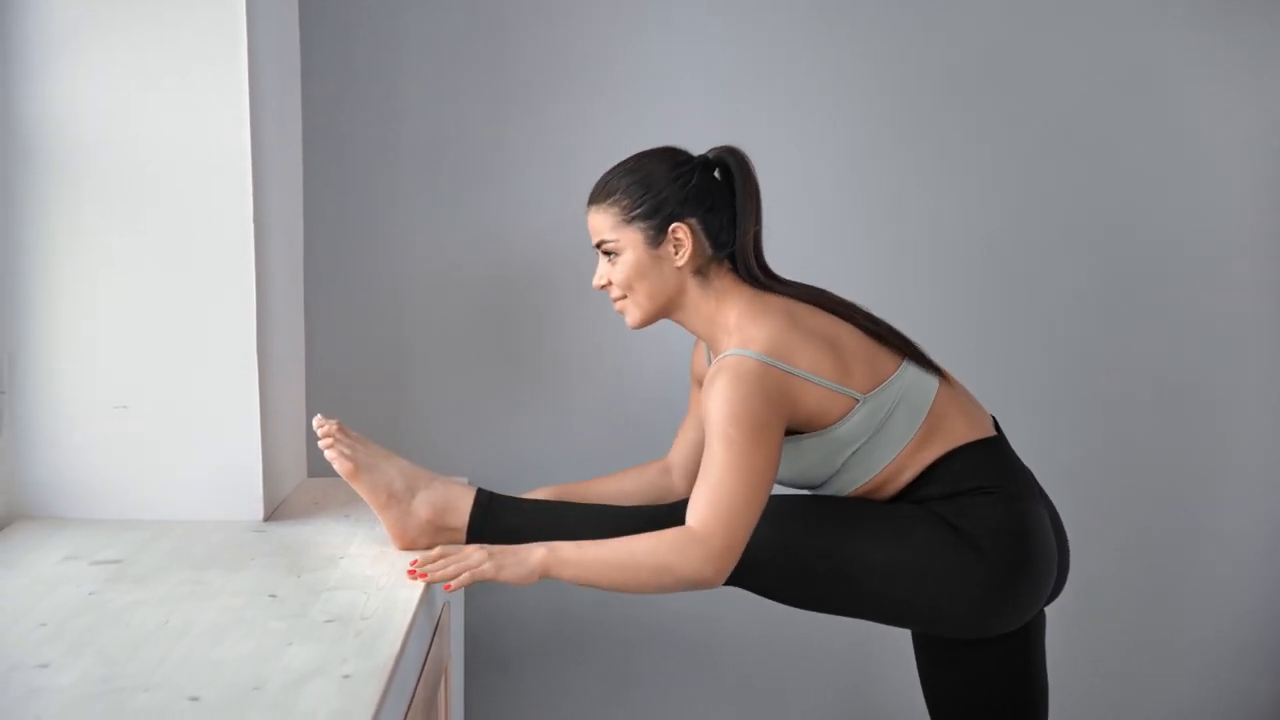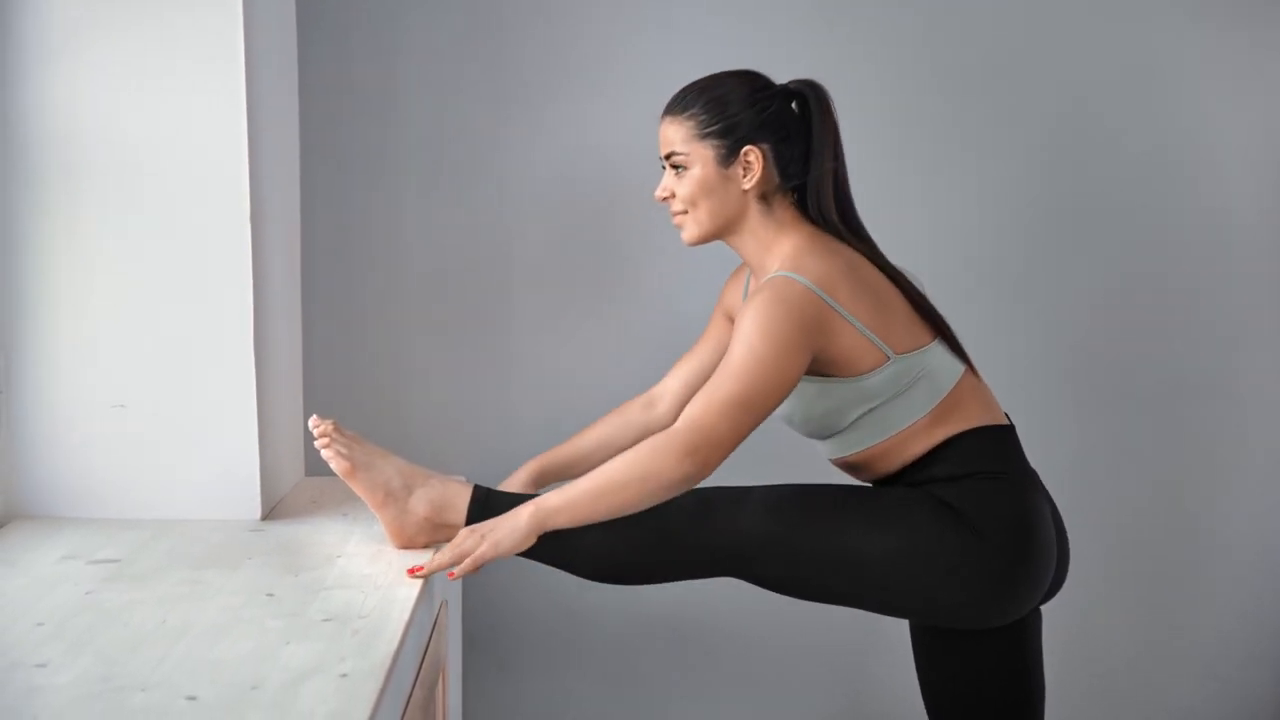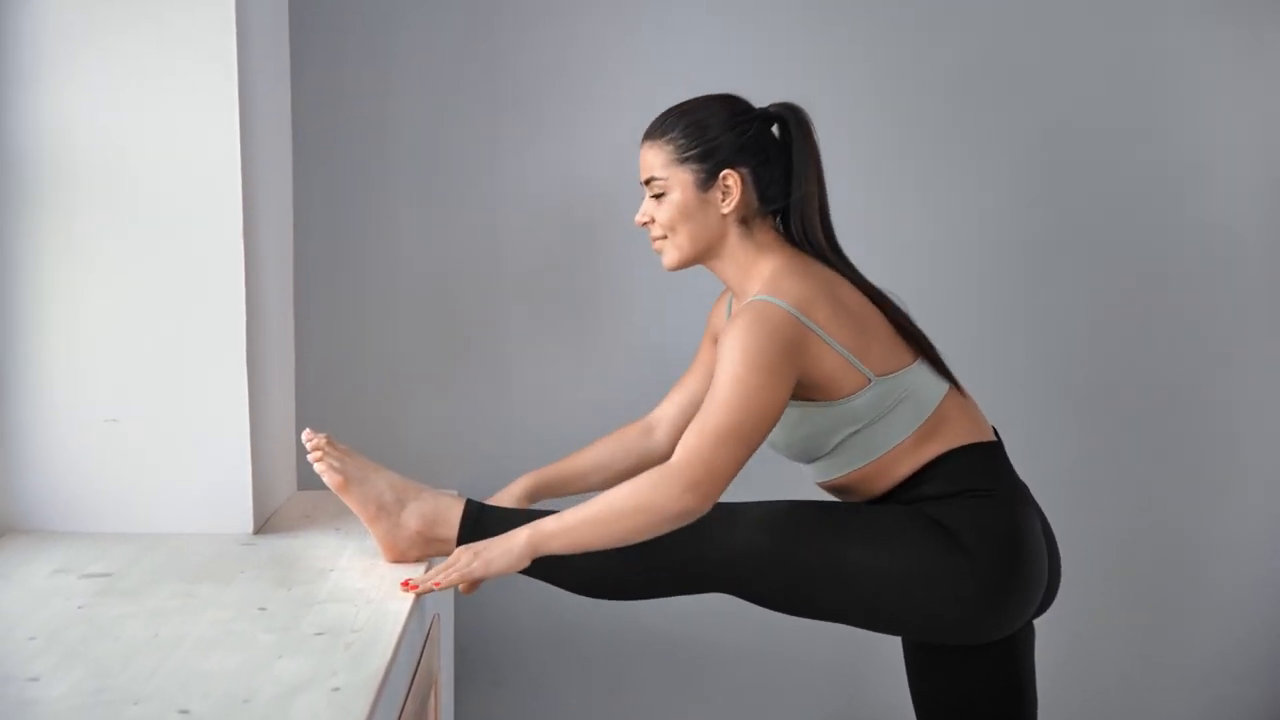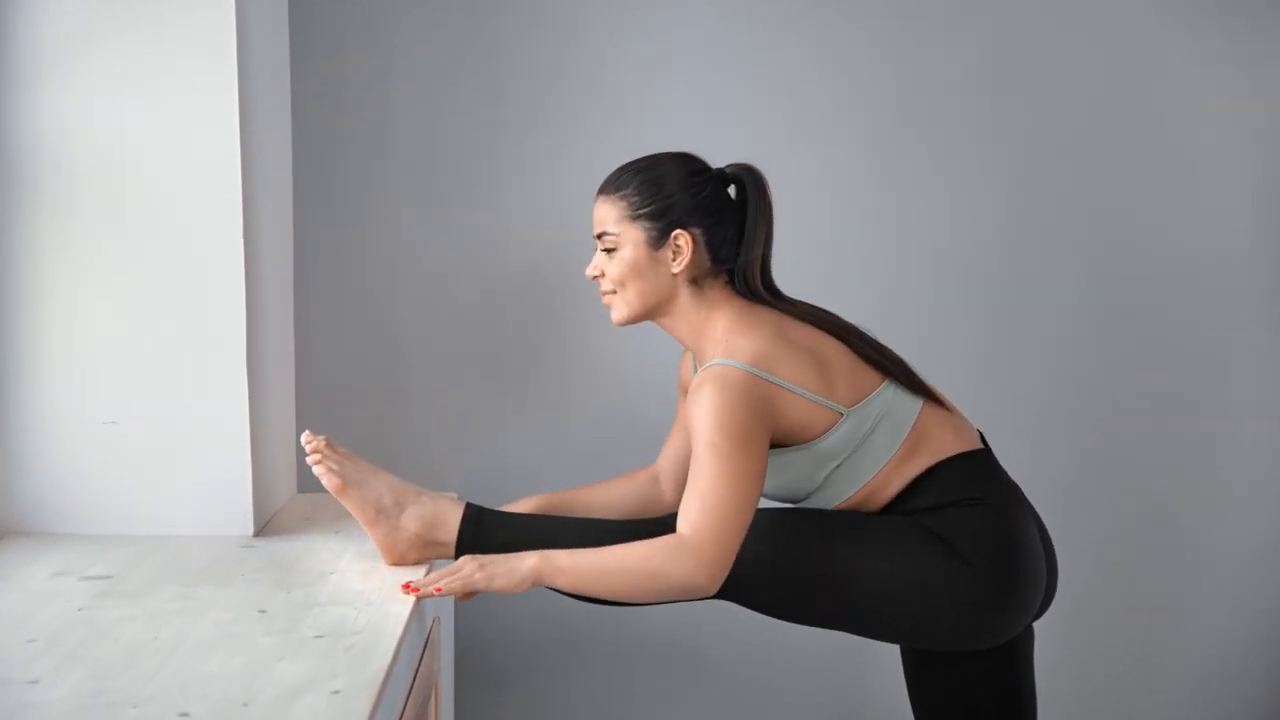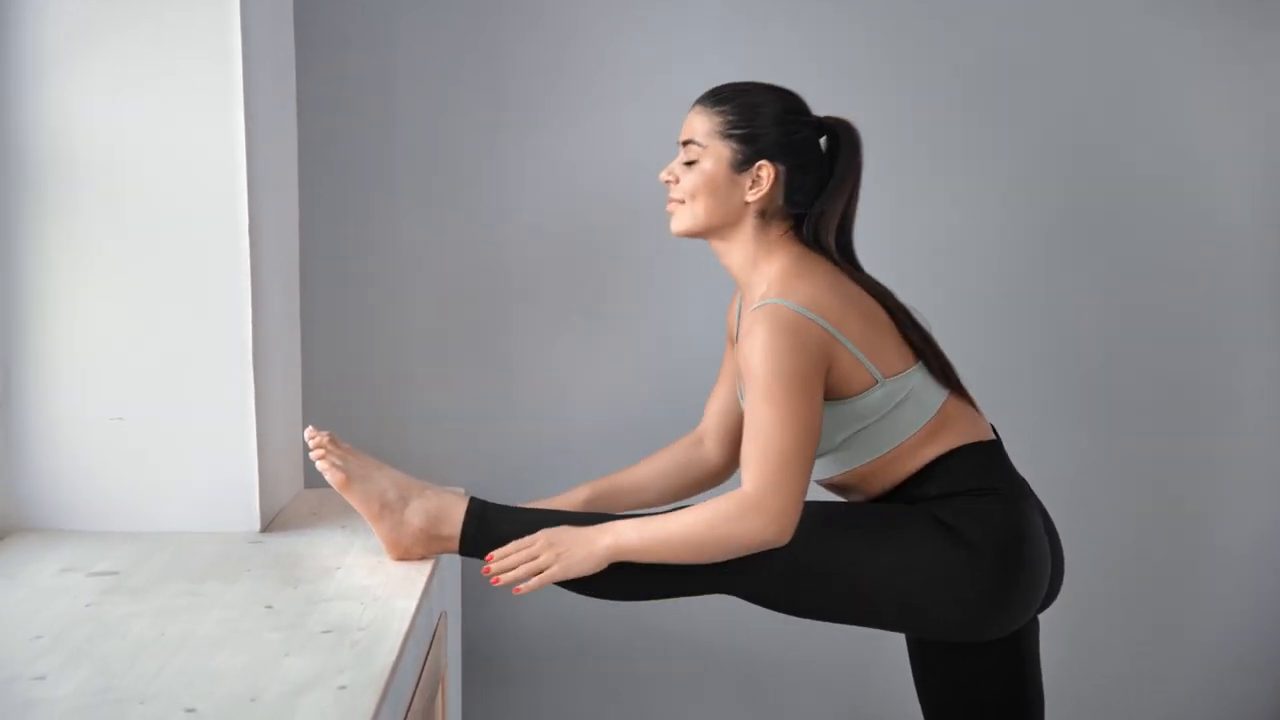
dt=0.5s
person 1, frame 1
left shoulder: (748, 363)
right shoulder: (724, 336)
left elbow: (704, 556)
right elbow: (678, 478)
left wrist: (535, 555)
right wrist: (540, 503)
left hip: (978, 543)
right hip: (989, 544)
left knee: (728, 537)
person 1, frame 2
left shoulder: (793, 291)
right shoulder: (760, 278)
left elbow: (684, 454)
right elbow: (660, 408)
left wrist: (528, 520)
right wrist: (530, 476)
left hip: (977, 528)
right hip: (985, 534)
left knee: (722, 531)
left ankle: (448, 508)
person 1, frame 3
left shoulder: (773, 314)
right shoulder: (751, 296)
left elbow: (686, 490)
right elbow: (659, 435)
left wrist: (525, 540)
right wrist: (527, 489)
left hip: (969, 546)
right hip: (978, 550)
left knee: (713, 547)
person 1, frame 4
left shoulder: (735, 375)
right shoulder: (719, 342)
left elbow: (697, 564)
right elbow: (666, 485)
left wrist: (530, 565)
right wrist: (524, 516)
left hip: (964, 559)
right hip: (979, 555)
left knee: (719, 553)
person 1, frame 5
left shoulder: (783, 315)
right shoulder: (762, 291)
left elbow: (764, 515)
right elbow: (712, 449)
left wrist: (602, 542)
right wrist: (578, 502)
left hip: (970, 548)
right hip: (979, 547)
left knee: (724, 551)
left ankle: (448, 521)
